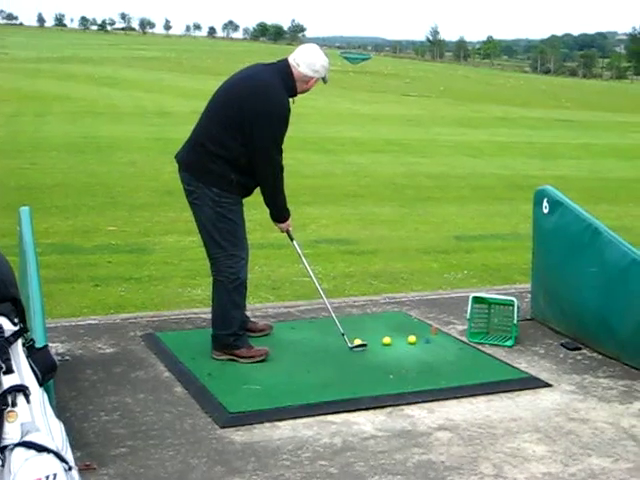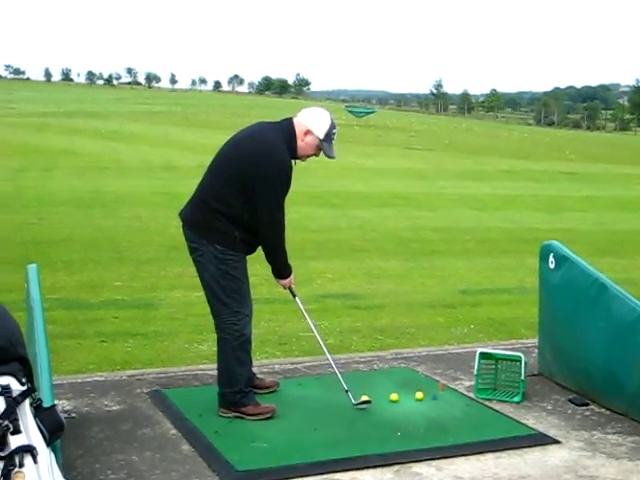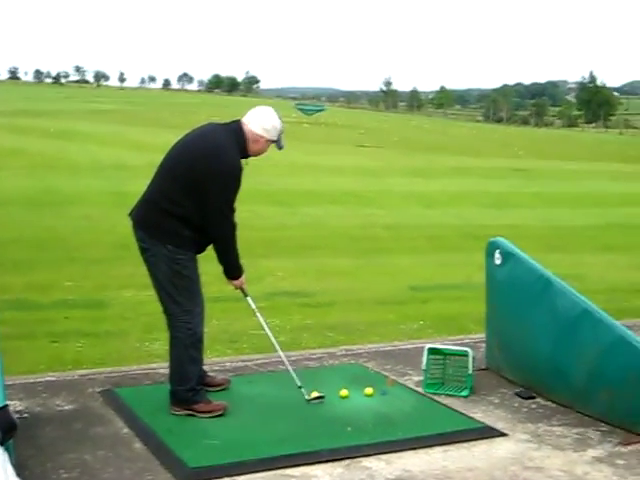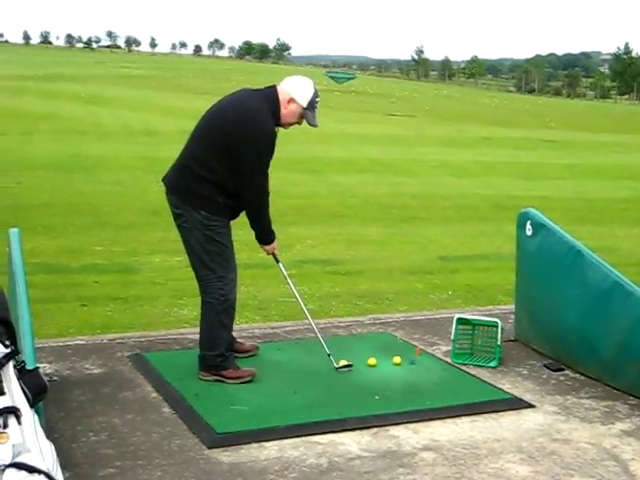
dt=1s
person 1, frame 1
left shoulder: (262, 77)
right shoulder: (271, 99)
right elbow: (268, 162)
right wrist: (280, 212)
left hip: (207, 170)
right hip: (212, 179)
left knee: (233, 255)
right knee: (230, 260)
left ankle: (235, 320)
right ankle: (227, 341)
person 1, frame 2
left shoulder: (268, 136)
right shoulder: (273, 156)
right elbow: (269, 219)
right wrist: (281, 269)
left hip: (212, 227)
right hip: (215, 236)
left knee: (237, 311)
right knee: (234, 316)
left ankle: (242, 377)
right ankle: (234, 398)
person 1, frame 3
left shoulder: (216, 137)
right shoulder: (223, 159)
right elbow: (220, 221)
right wrist: (233, 270)
left hip: (162, 227)
right hip: (166, 236)
left knee: (188, 311)
right knee: (187, 315)
left ankle: (193, 375)
right ankle: (186, 396)
person 1, frame 4
left shoulder: (253, 104)
right shoulder: (257, 123)
left elbow: (252, 180)
right elbow: (252, 186)
left wrist: (263, 229)
right wrist: (265, 235)
left hip: (196, 193)
right hip: (198, 201)
left knee: (221, 275)
right knee: (219, 280)
left ankle: (222, 340)
right ankle: (214, 362)
